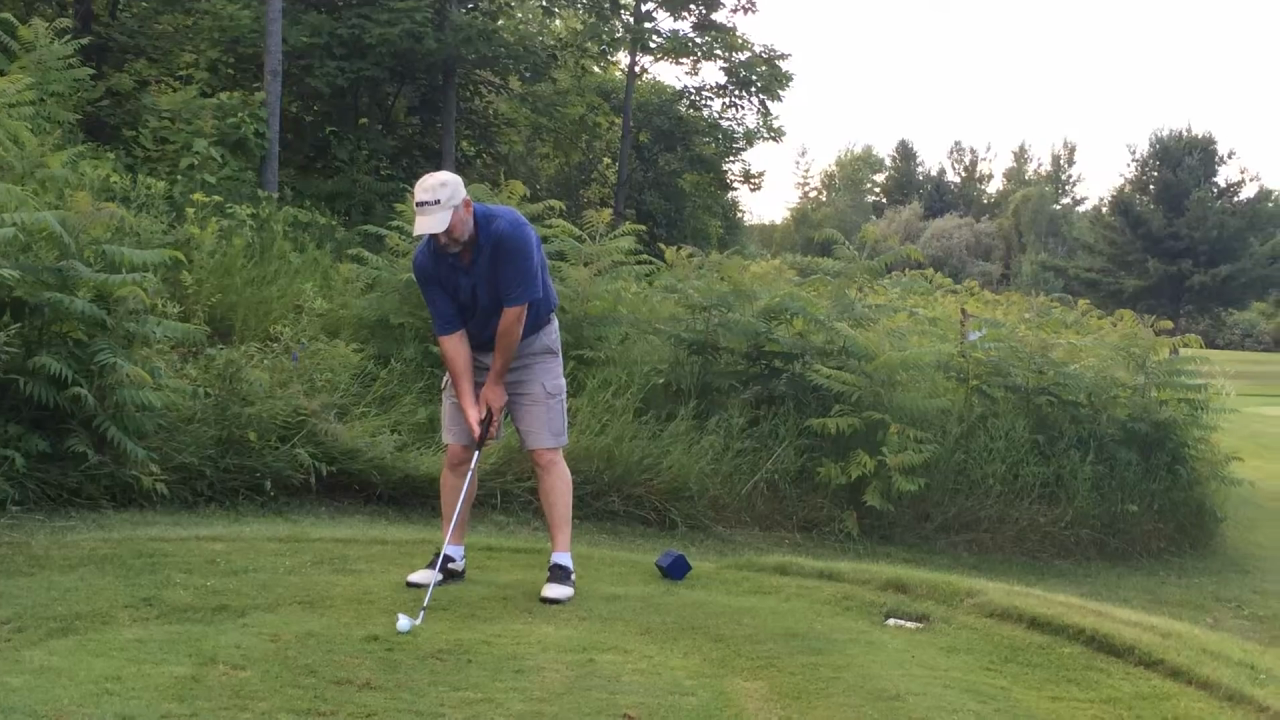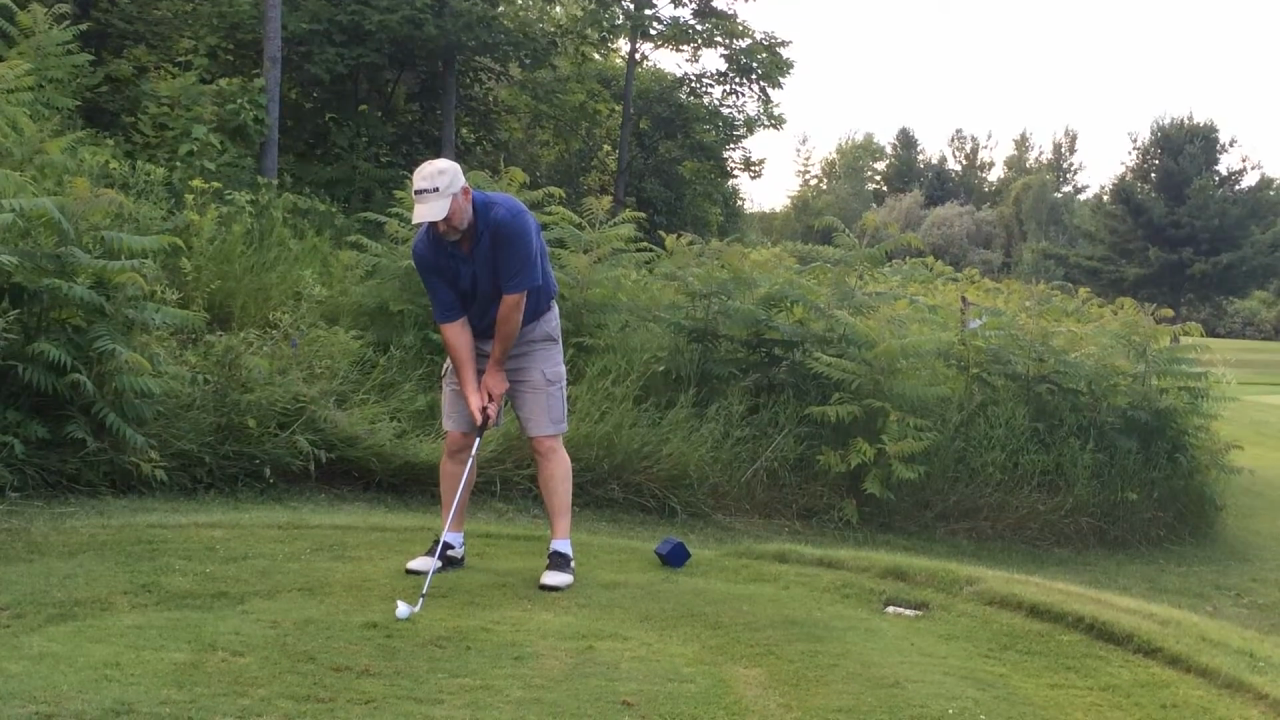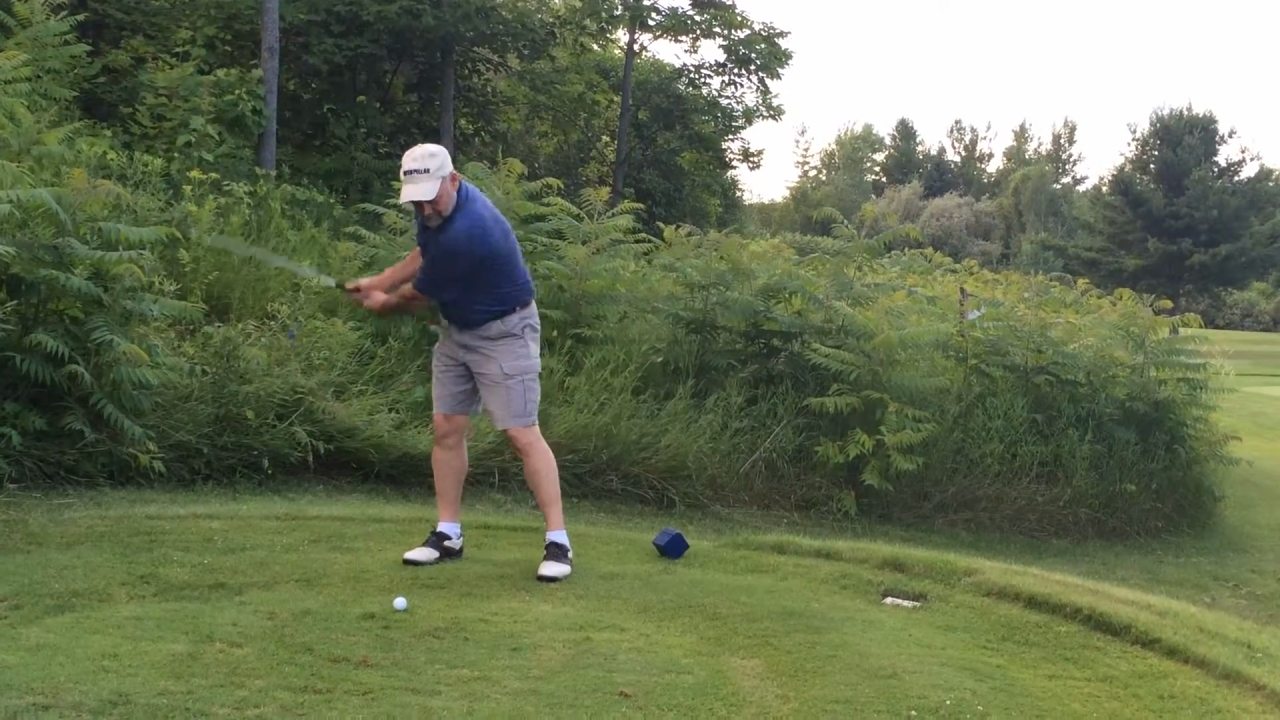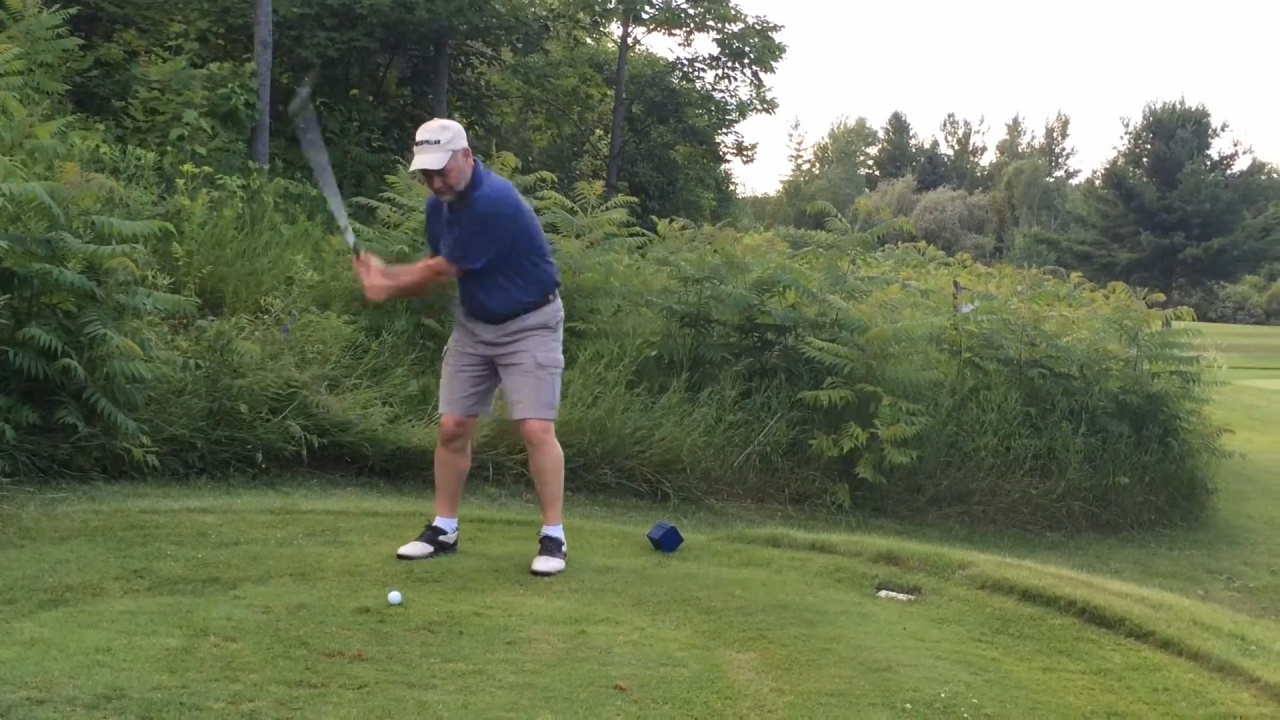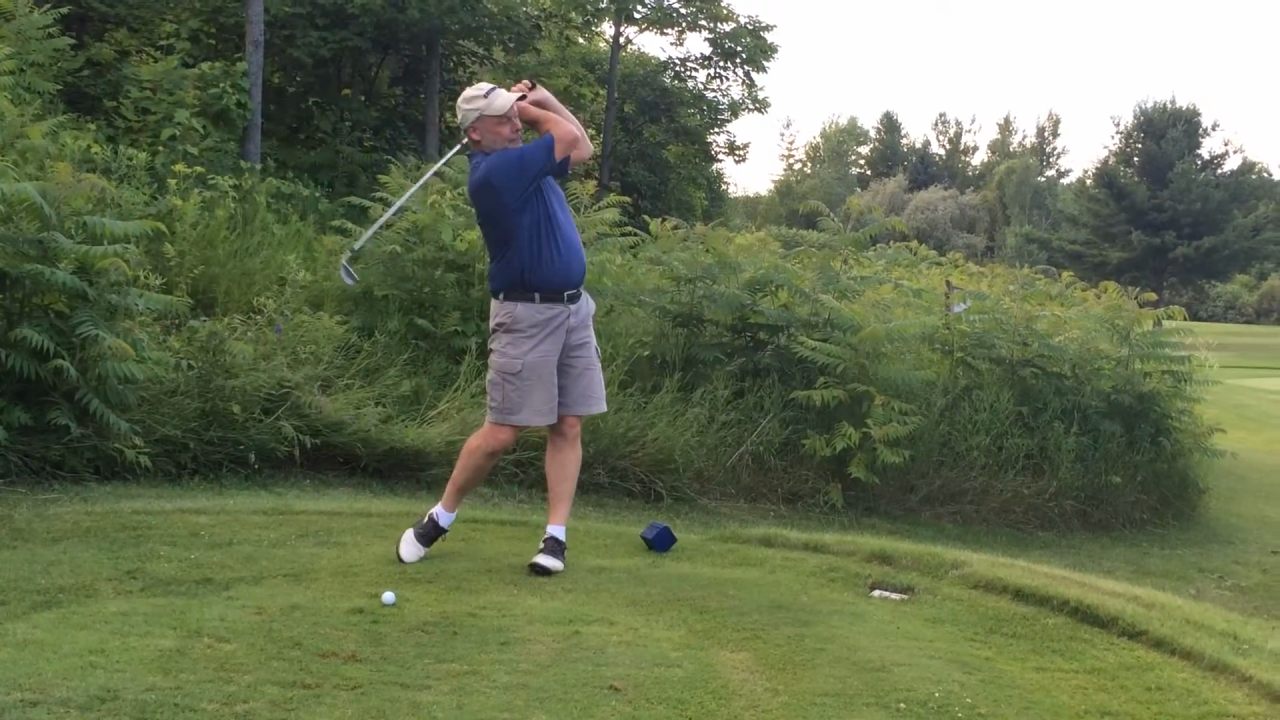
dt=0.7s
person 1, frame 1
left shoulder: (510, 231)
right shoulder: (426, 259)
left elbow: (515, 313)
right elbow: (450, 333)
left wrist: (496, 382)
right wrist: (467, 402)
left hip: (530, 347)
right hip: (470, 352)
left knee: (546, 454)
right knee: (457, 453)
left ankle: (561, 564)
right ankle: (452, 555)
person 1, frame 2
left shoulder: (509, 218)
right shoulder: (426, 247)
left elbow: (515, 300)
right elbow: (452, 321)
left wrist: (497, 368)
right wrist: (471, 388)
left hip: (531, 334)
right hip: (471, 339)
left knee: (546, 442)
right knee: (457, 441)
left ankle: (561, 551)
right ankle: (451, 543)
person 1, frame 3
left shoulder: (463, 237)
right shoulder: (442, 201)
left elbow: (419, 295)
right elbow: (425, 255)
left wrist: (382, 305)
right wrist: (377, 283)
left hip: (504, 330)
right hip: (458, 328)
left knee: (523, 433)
right knee: (447, 428)
left ankle: (557, 541)
right ankle: (448, 533)
person 1, frame 4
left shoulder: (492, 201)
right shoulder: (439, 205)
left elbow: (442, 271)
right elbow: (438, 262)
left wrist: (389, 289)
right wrist: (389, 272)
left hip: (529, 324)
right hip: (475, 326)
left knee: (536, 430)
right knee: (452, 429)
left ankle: (553, 536)
right ankle: (444, 528)
person 1, frame 5
left shoulder: (517, 158)
right shoulder: (495, 172)
left elbow: (581, 148)
right elbow: (567, 137)
left wrist: (541, 99)
right wrist: (529, 110)
left hip: (574, 308)
right hip: (526, 315)
left knee: (568, 426)
right knee: (501, 433)
left ankle: (556, 536)
right ankle: (438, 518)
